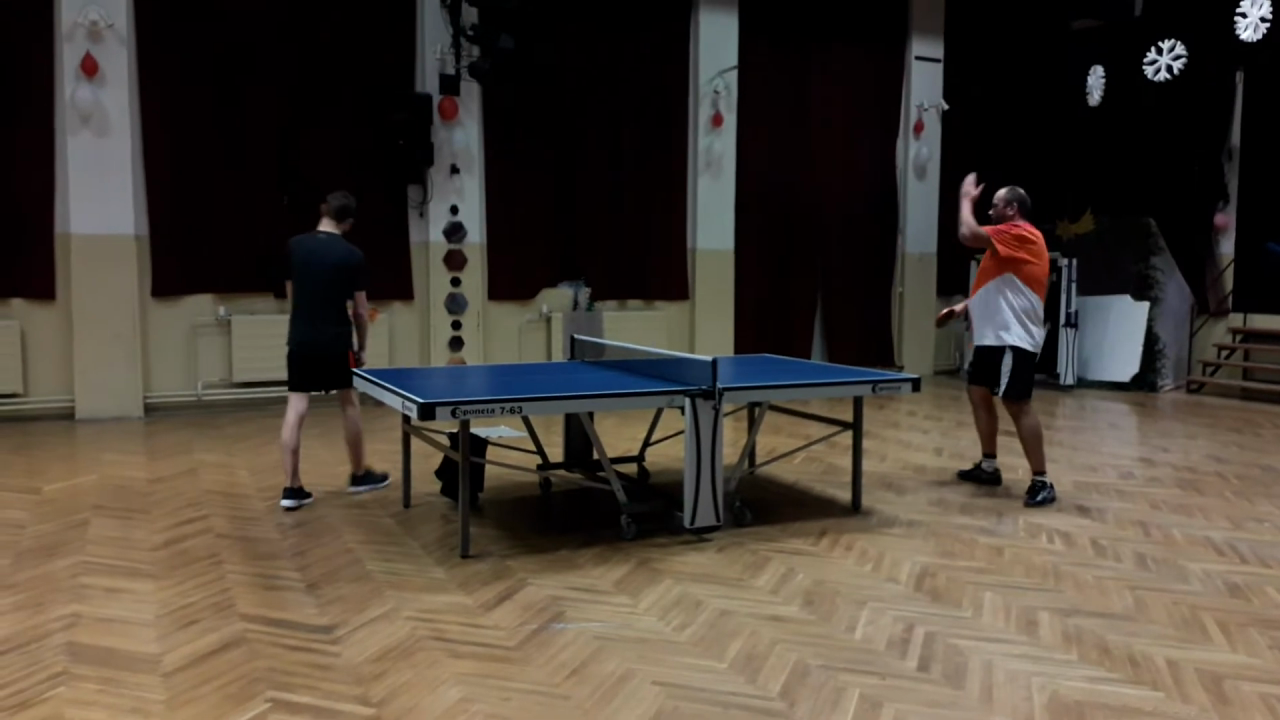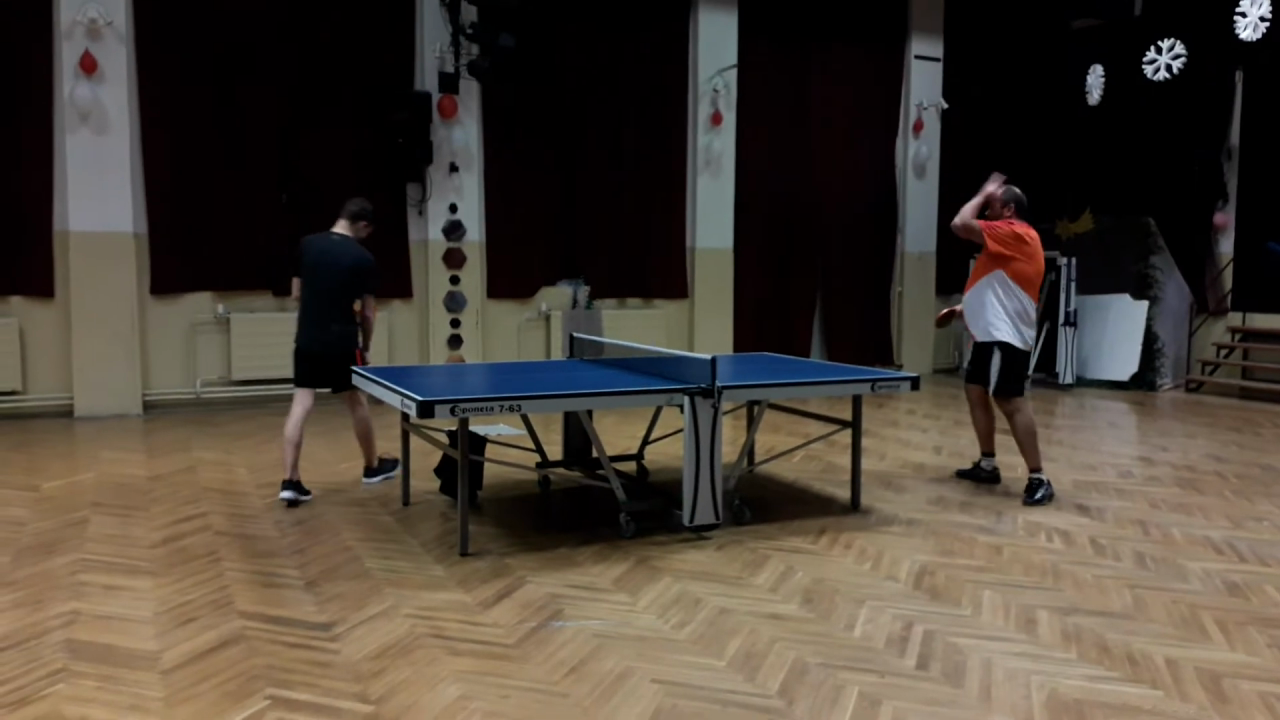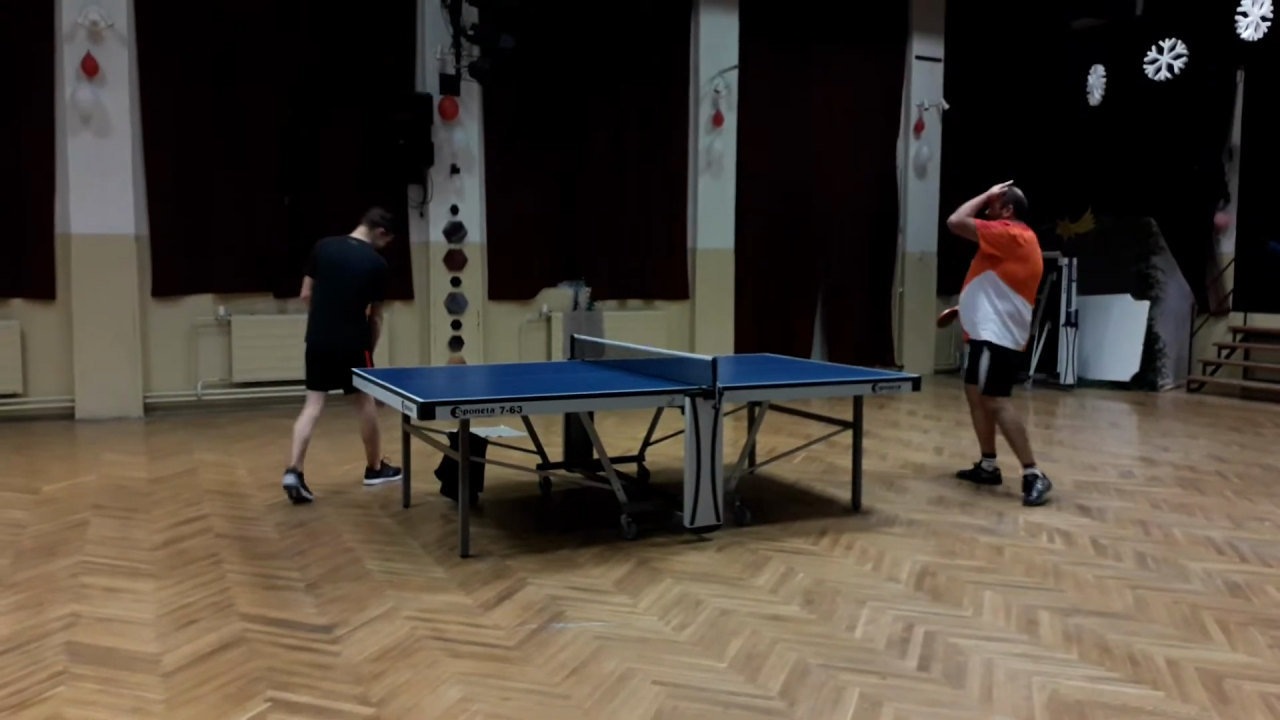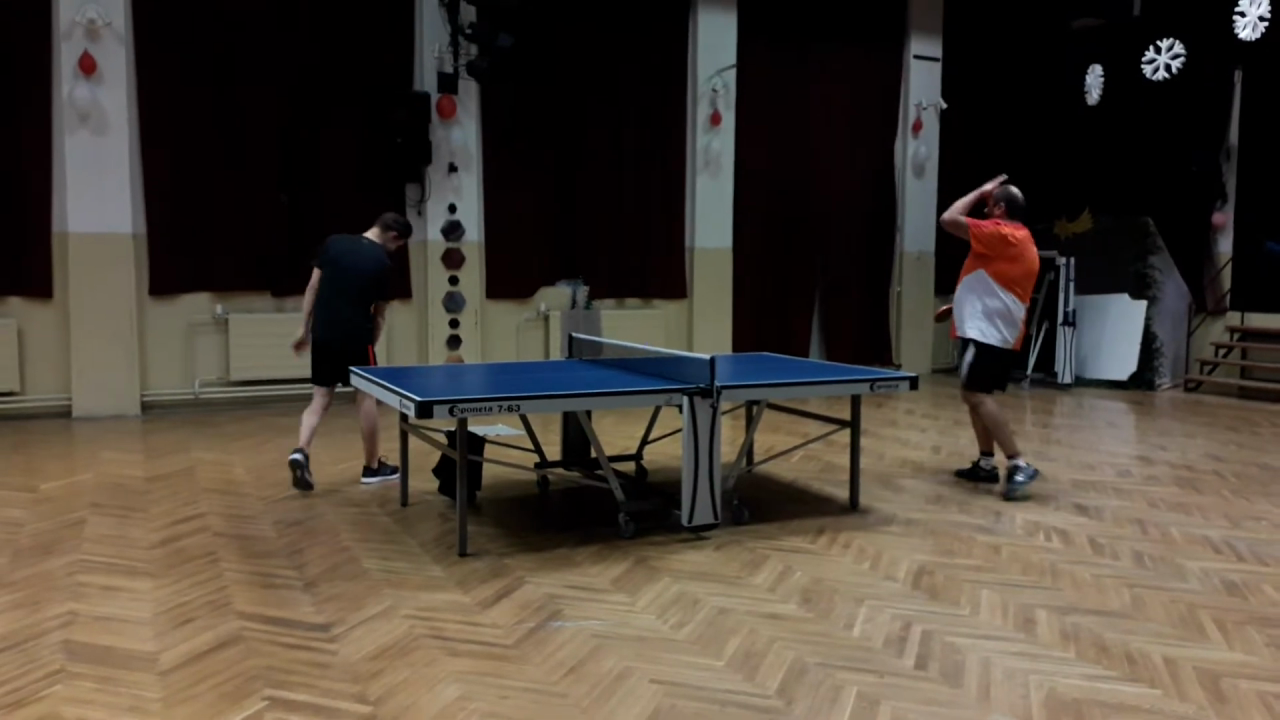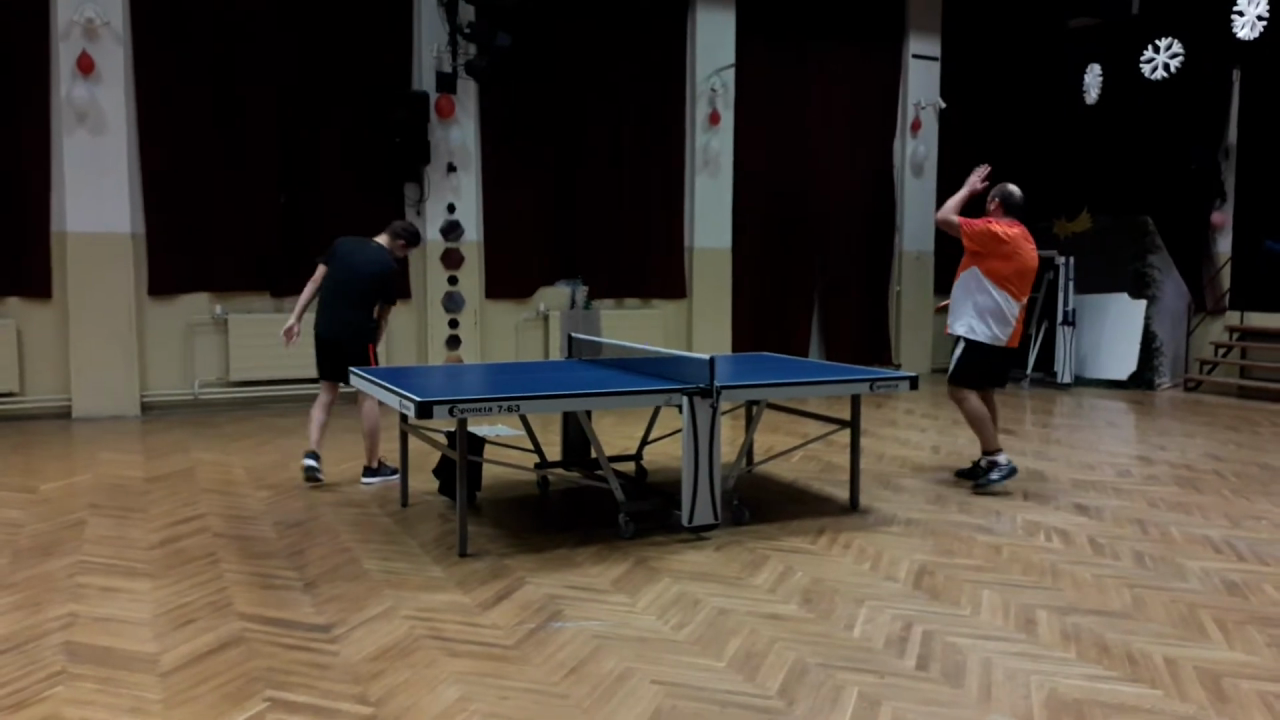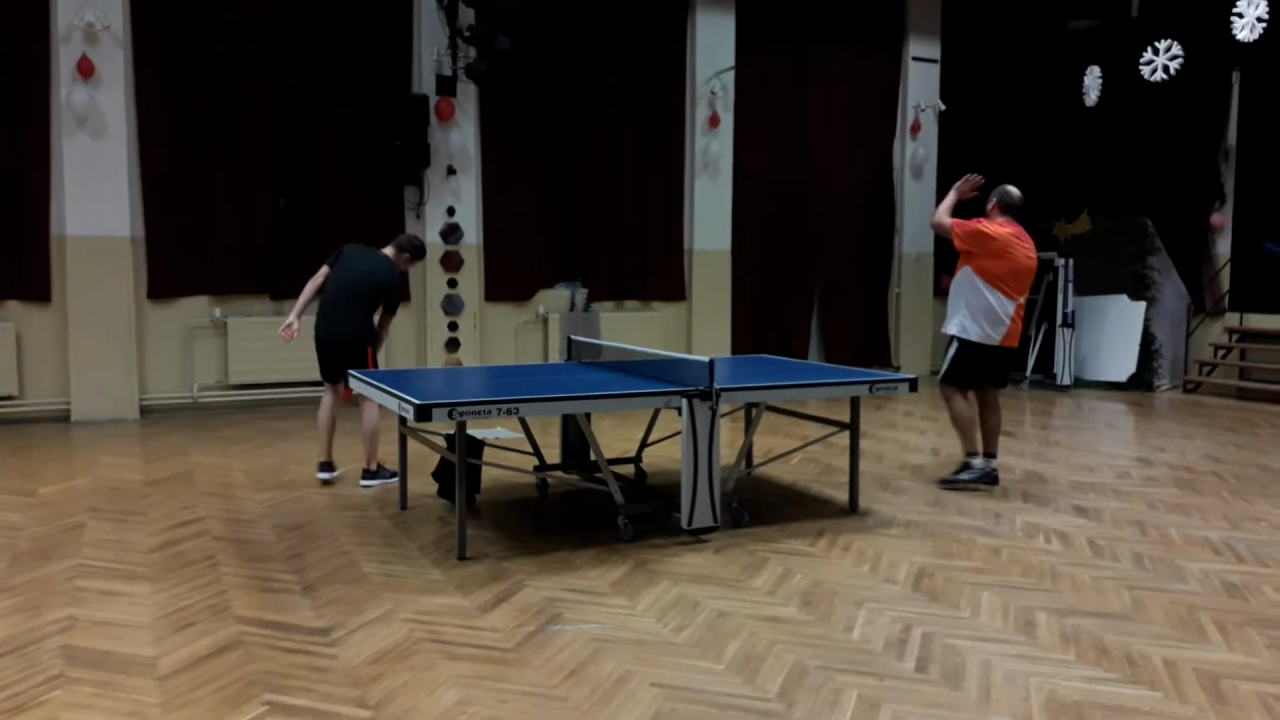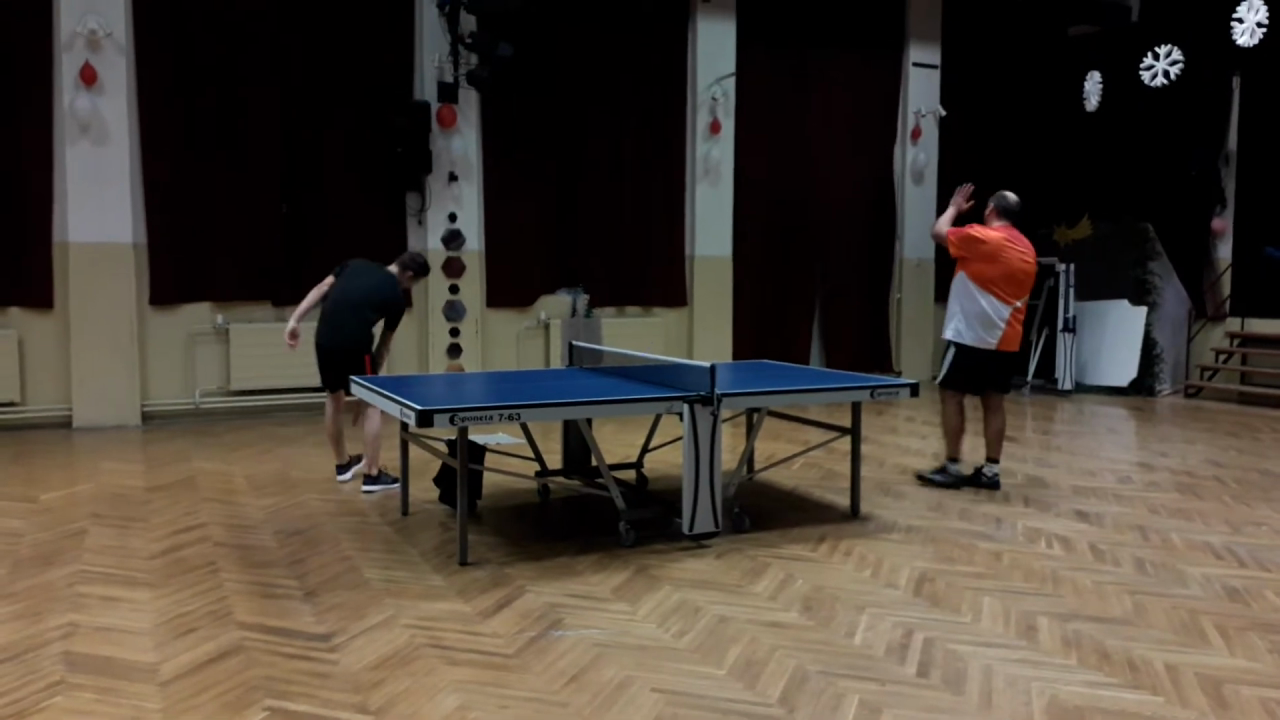
dt=0.1s
person 1, frame 1
left shoulder: (1020, 234)
right shoulder: (1012, 241)
left elbow: (968, 234)
left wrist: (967, 196)
right wrist: (964, 307)
left hip: (1013, 339)
right hip: (995, 336)
left knee: (1018, 406)
right knee: (978, 394)
left ankle: (1041, 482)
right ankle: (988, 466)
person 1, frame 2
left shoulder: (1014, 233)
right shoulder: (1011, 239)
left elbow: (960, 225)
left wrist: (982, 195)
right wrist: (963, 308)
left hip: (1004, 335)
right hip: (991, 334)
left knee: (1011, 403)
right knee: (976, 393)
left ankle: (1038, 479)
right ankle: (987, 464)
person 1, frame 3
left shoulder: (1008, 235)
right shoulder: (1021, 241)
left elbow: (955, 222)
left wrist: (986, 196)
right wrist: (965, 308)
left hip: (995, 334)
right hip: (994, 333)
left knee: (996, 402)
right knee: (977, 395)
left ankle: (1033, 474)
right ankle: (988, 465)
person 1, frame 4
left shoulder: (1000, 235)
right shoulder: (1020, 240)
left elbow: (948, 219)
left wrist: (979, 191)
right wrist: (961, 304)
left hip: (985, 332)
right hip: (994, 332)
left knee: (978, 396)
right knee: (977, 396)
left ankle: (1019, 465)
right ankle: (986, 463)
person 1, frame 5
left shoulder: (993, 233)
right shoulder: (1025, 242)
left elbow: (943, 218)
left wrist: (967, 189)
right wrist: (958, 298)
left hip: (979, 330)
right hip: (1003, 333)
left knee: (961, 391)
right knee: (983, 393)
left ankle: (1000, 459)
right ankle: (989, 461)
person 1, frame 6
left shoulder: (986, 232)
right shoulder: (1026, 243)
left elbow: (938, 223)
left wrist: (955, 193)
right wrist: (962, 280)
left hip: (973, 331)
right hip: (1003, 334)
left knee: (953, 390)
right knee: (987, 396)
left ankle: (975, 463)
right ankle: (987, 464)
person 1, frame 7
left shoulder: (980, 238)
right shoulder: (1025, 248)
left elbow: (938, 233)
left wrist: (954, 206)
left hip: (971, 336)
right hip: (1006, 339)
left knee: (951, 395)
right knee: (993, 401)
left ankle: (952, 467)
right ankle: (990, 470)
person 2, frame 1
left shoulder: (295, 246)
right shoulder: (352, 255)
left elbow: (291, 294)
right elbow: (360, 309)
right wrist: (361, 347)
left hip: (300, 342)
right hip: (335, 342)
left knee: (295, 410)
right knee: (348, 404)
left ankle: (291, 487)
right ankle: (359, 474)
person 2, frame 2
left shoulder: (307, 245)
right shoulder: (363, 258)
left elbow: (297, 293)
right elbow: (367, 313)
right wrist: (365, 347)
left hip: (308, 340)
right hip: (343, 341)
left knee: (301, 407)
right knee: (356, 403)
left ankle: (290, 480)
right ankle: (373, 466)
person 2, frame 3
left shoulder: (322, 247)
right shoulder: (377, 263)
left elbow: (306, 295)
right elbow: (376, 317)
right wrist: (369, 349)
left hip: (317, 340)
right hip: (353, 342)
left knee: (312, 407)
right knee: (365, 402)
left ankle: (295, 470)
right ankle: (375, 468)
person 2, frame 4
left shoulder: (333, 243)
right shoulder: (383, 263)
left elbow: (312, 288)
right elbow: (378, 316)
left wrist: (305, 329)
right wrist: (370, 346)
left hip: (322, 334)
right hip: (356, 337)
left knee: (320, 400)
right knee: (365, 400)
left ankle: (301, 451)
right ankle: (372, 466)
person 2, frame 5
left shoulder: (342, 244)
right shoulder: (389, 268)
left elbow: (314, 282)
right elbow: (381, 319)
left wrist: (295, 318)
right wrist: (371, 348)
left hip: (325, 331)
right hip: (358, 333)
left knee: (326, 393)
right knee: (368, 397)
left ankle: (312, 454)
right ankle: (372, 466)
person 2, frame 6
left shoulder: (349, 251)
right shoulder: (392, 278)
left elbow: (316, 281)
right elbow: (382, 327)
left wrist: (294, 316)
right wrist: (371, 353)
left hip: (325, 333)
right hip: (356, 336)
left knee: (331, 393)
right knee: (368, 399)
left ankle: (325, 463)
right ankle: (371, 469)
person 2, frame 7
left shoulder: (356, 265)
right shoulder: (395, 296)
left elbow: (321, 289)
right elbow: (384, 344)
left wrist: (295, 321)
right wrist: (375, 371)
left hip: (325, 340)
right hip: (355, 345)
left knee: (334, 402)
left ankle: (342, 465)
right ankle: (373, 474)
